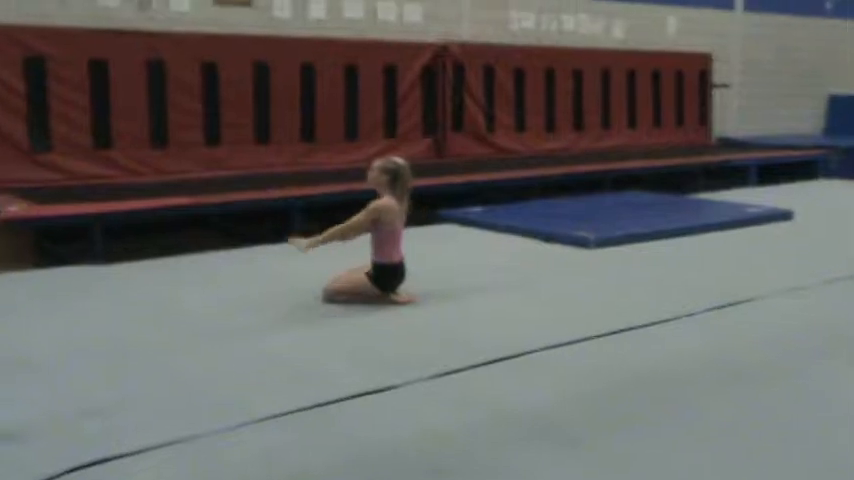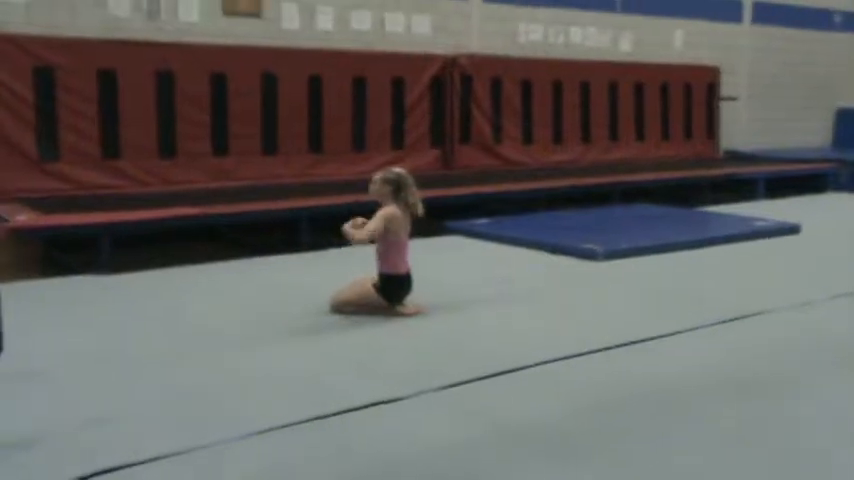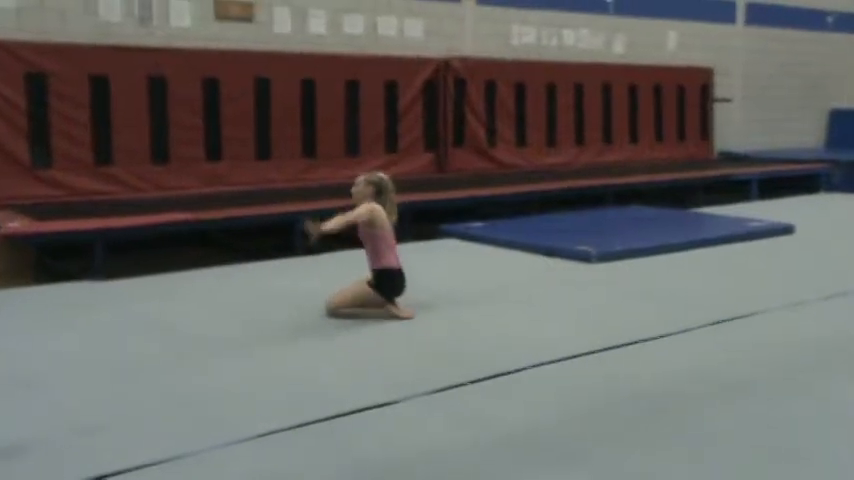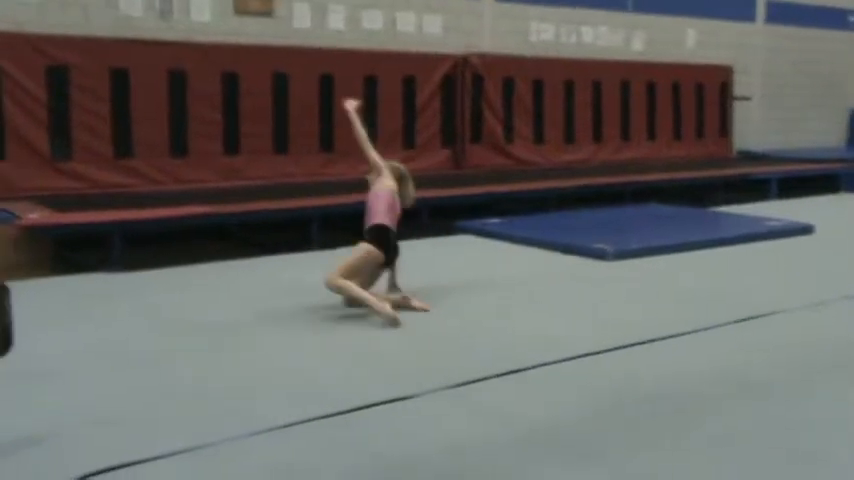
dt=0.3s
person 1, frame 1
left shoulder: (381, 205)
right shoulder: (393, 202)
left elbow: (346, 228)
left wrist: (311, 244)
left hip: (385, 273)
right hip: (394, 269)
left knee: (329, 292)
right knee: (338, 281)
left ankle: (387, 295)
right ankle: (385, 290)
person 1, frame 2
left shoulder: (387, 213)
right shoulder: (399, 211)
left elbow: (360, 238)
left wrist: (347, 228)
right wrist: (365, 225)
left hip: (393, 283)
right hip: (399, 279)
left knee: (337, 302)
right knee: (349, 290)
left ankle: (394, 307)
right ankle: (392, 302)
person 1, frame 3
left shoulder: (370, 209)
right shoulder: (379, 212)
left elbow: (347, 218)
left wrist: (322, 228)
left hip: (386, 280)
right hip: (393, 278)
left knee: (332, 306)
right knee: (343, 297)
left ankle: (387, 310)
right ankle: (385, 306)
person 1, frame 4
left shoulder: (386, 177)
right shoulder: (391, 194)
left elbow: (366, 144)
left wrist: (352, 113)
right wrist: (392, 282)
left hip: (379, 240)
right hip: (387, 245)
left knee: (334, 280)
right knee: (353, 295)
left ankle: (379, 305)
right ankle: (400, 299)
